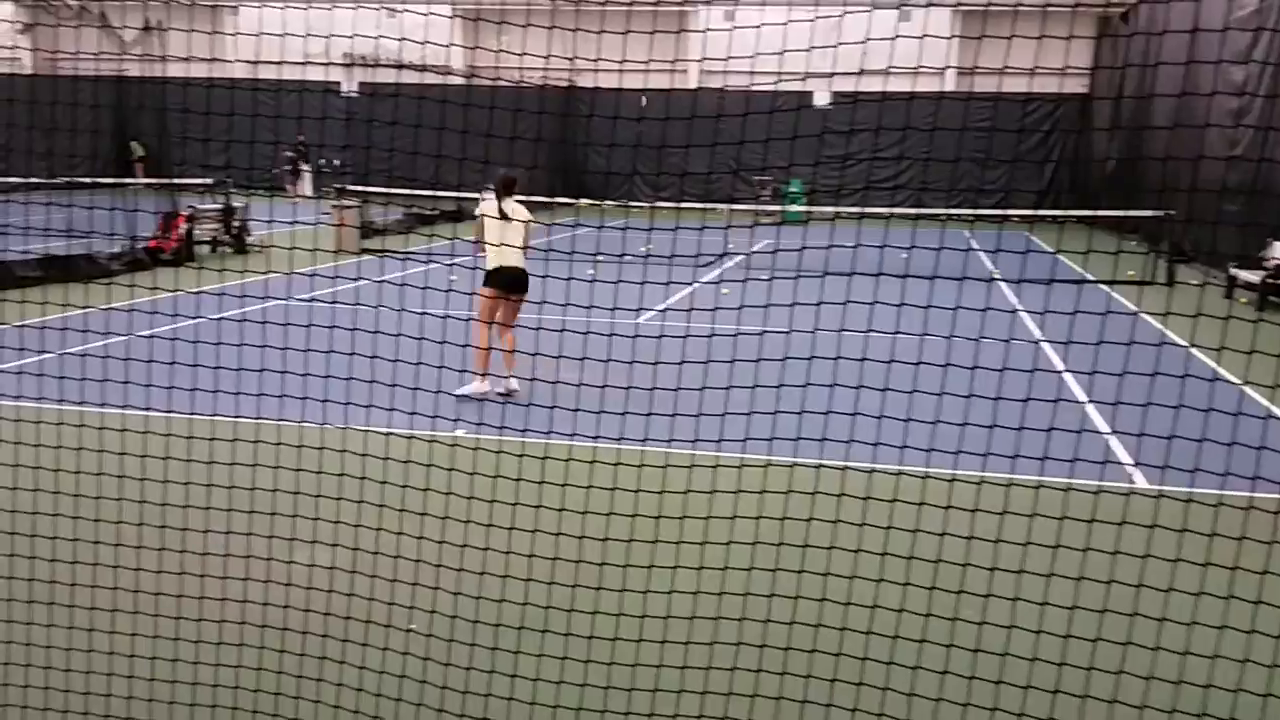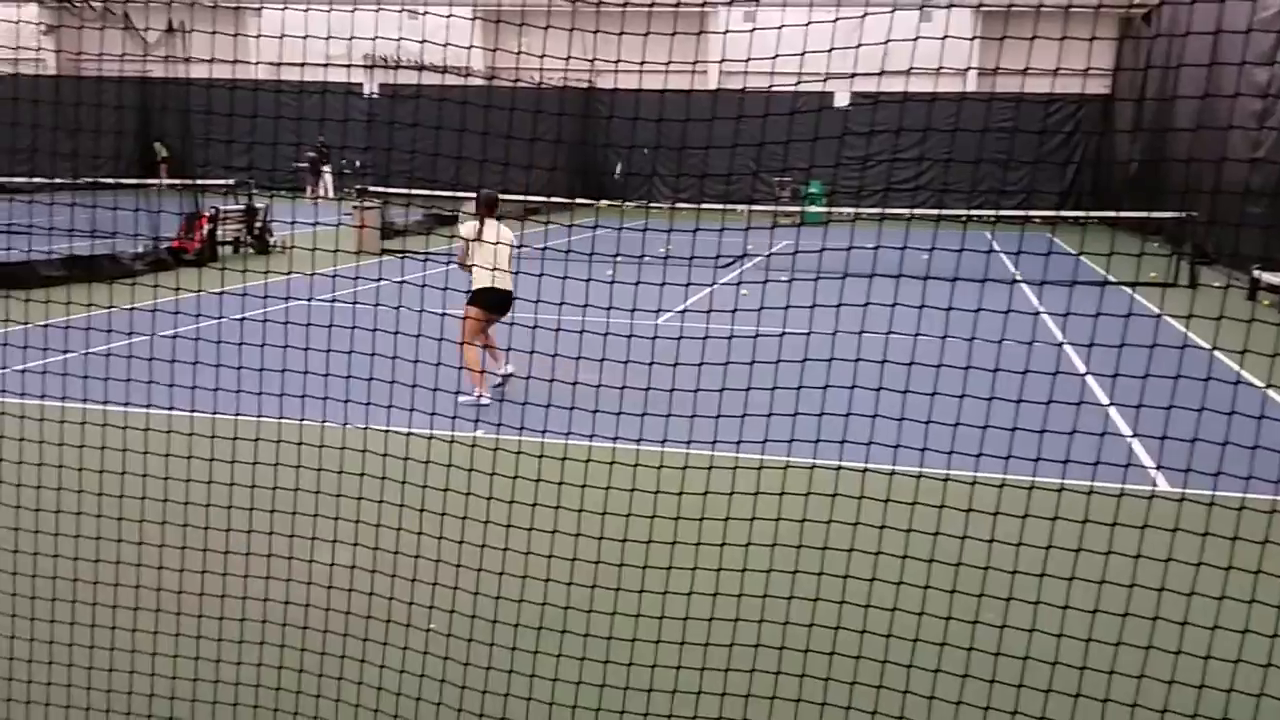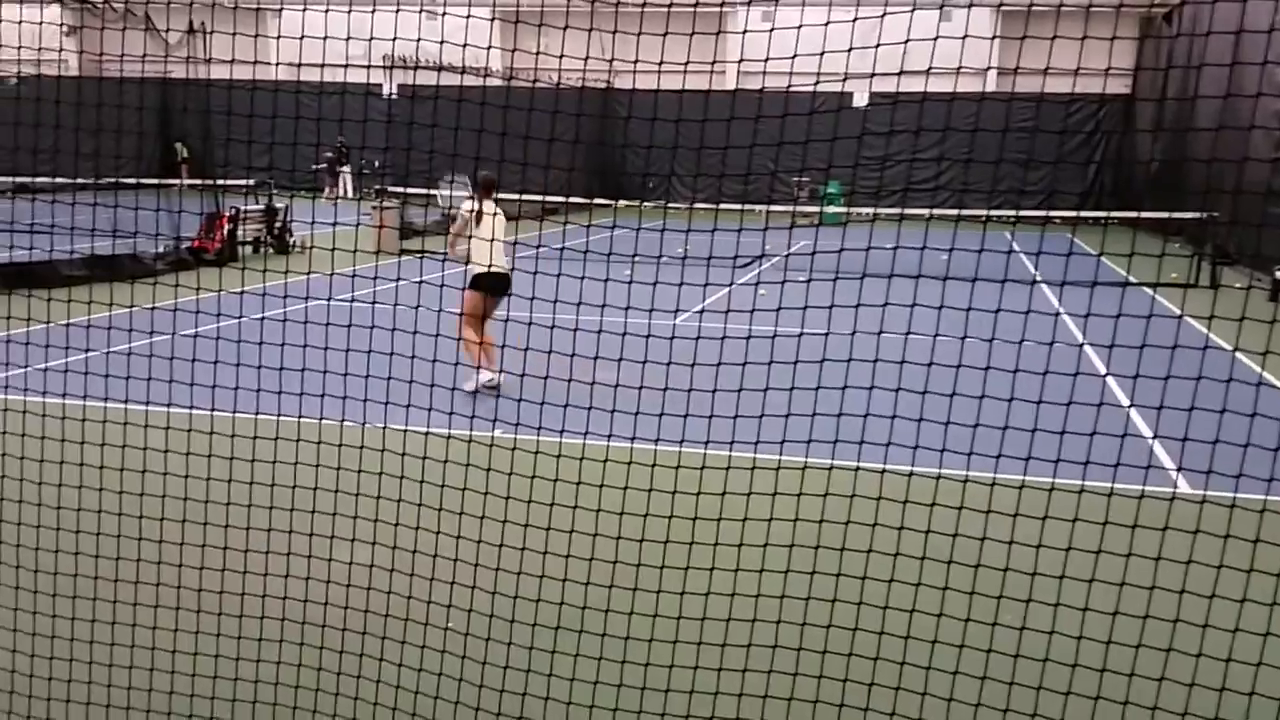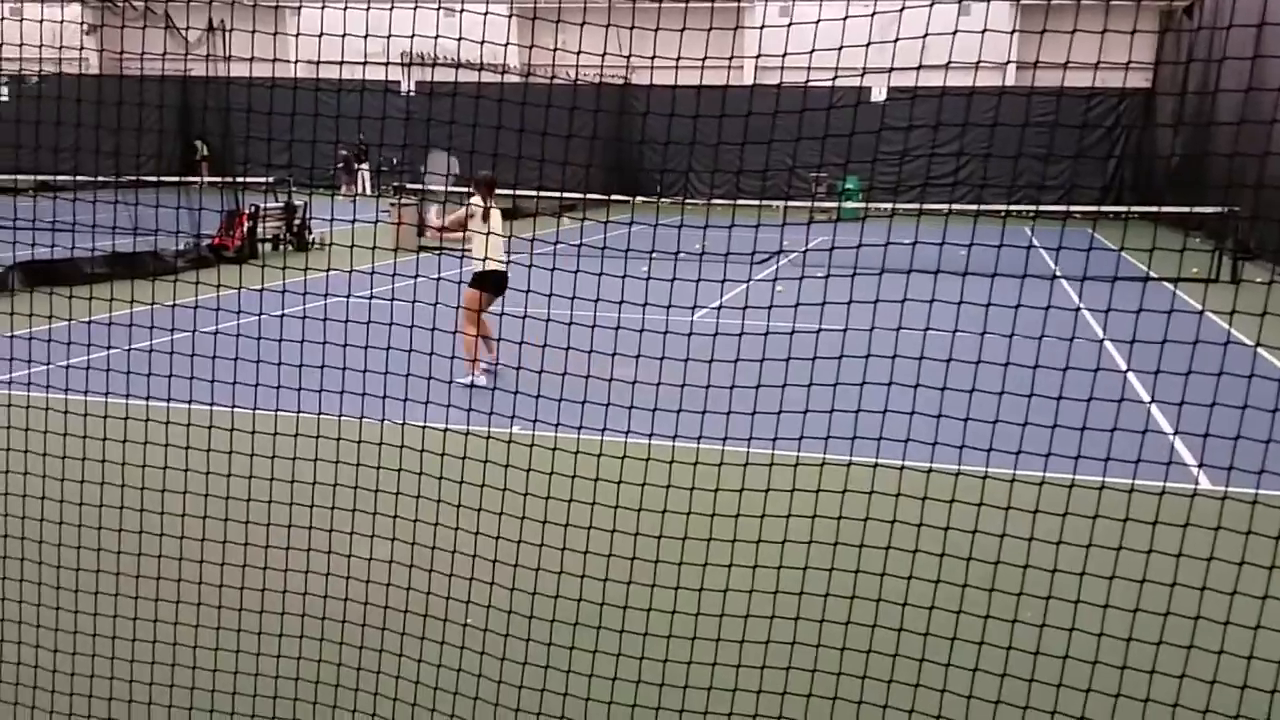
dt=0.2s
person 1, frame 1
left shoulder: (485, 205)
right shoulder: (524, 212)
left elbow: (479, 240)
left hip: (498, 271)
right hip: (519, 274)
left knee: (482, 327)
right knee: (506, 327)
left ankle: (480, 381)
right ankle: (510, 378)
person 1, frame 2
left shoulder: (470, 227)
right shoulder: (507, 233)
left elbow: (461, 262)
left hip: (484, 291)
right hip: (506, 294)
left knee: (469, 341)
right knee: (479, 332)
left ankle: (480, 392)
right ankle: (503, 367)
person 1, frame 3
left shoulder: (470, 207)
right shoulder: (500, 214)
left elbow: (455, 233)
left wrist: (451, 247)
right wrist: (466, 251)
left hip: (484, 276)
right hip: (503, 276)
left knee: (466, 326)
right knee: (480, 324)
left ankle: (482, 371)
right ankle: (491, 373)
person 1, frame 4
left shoulder: (476, 203)
right shoulder: (494, 211)
left elbow: (451, 221)
left wrist: (435, 224)
right wrist: (443, 234)
left hip: (486, 273)
right hip: (499, 274)
left knee: (468, 322)
right knee: (475, 315)
left ankle: (475, 374)
right ankle: (492, 357)
